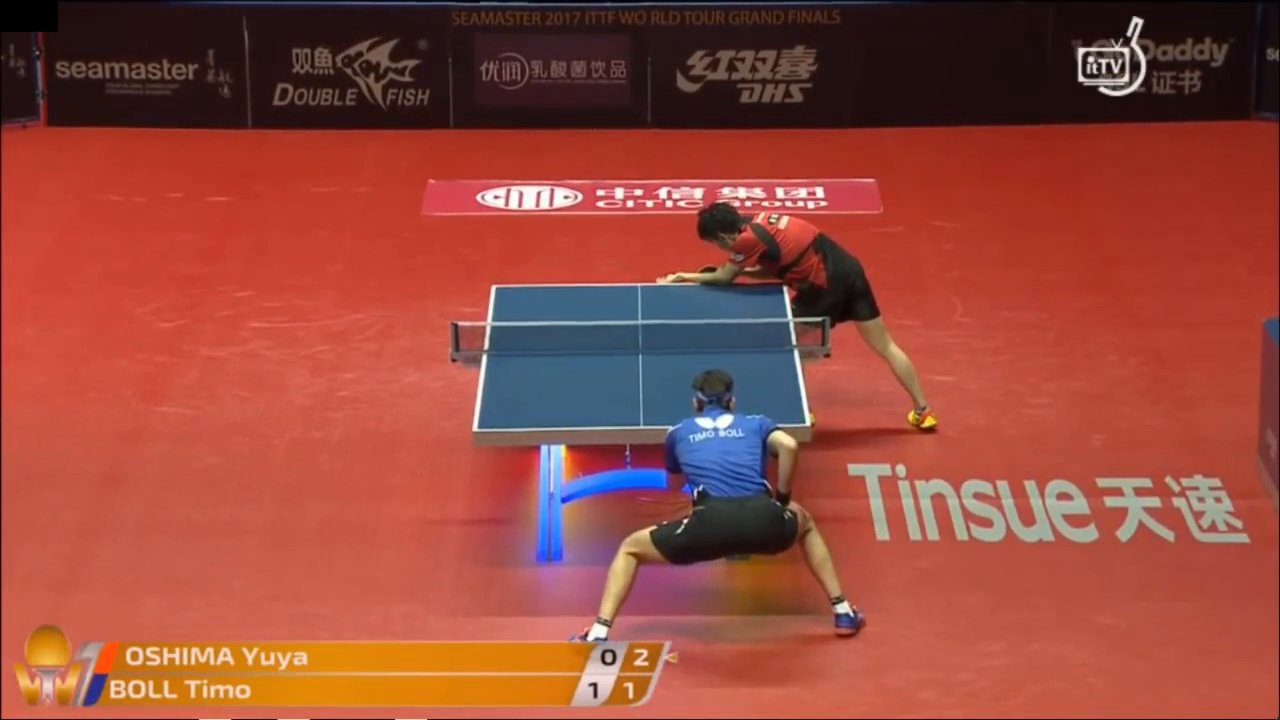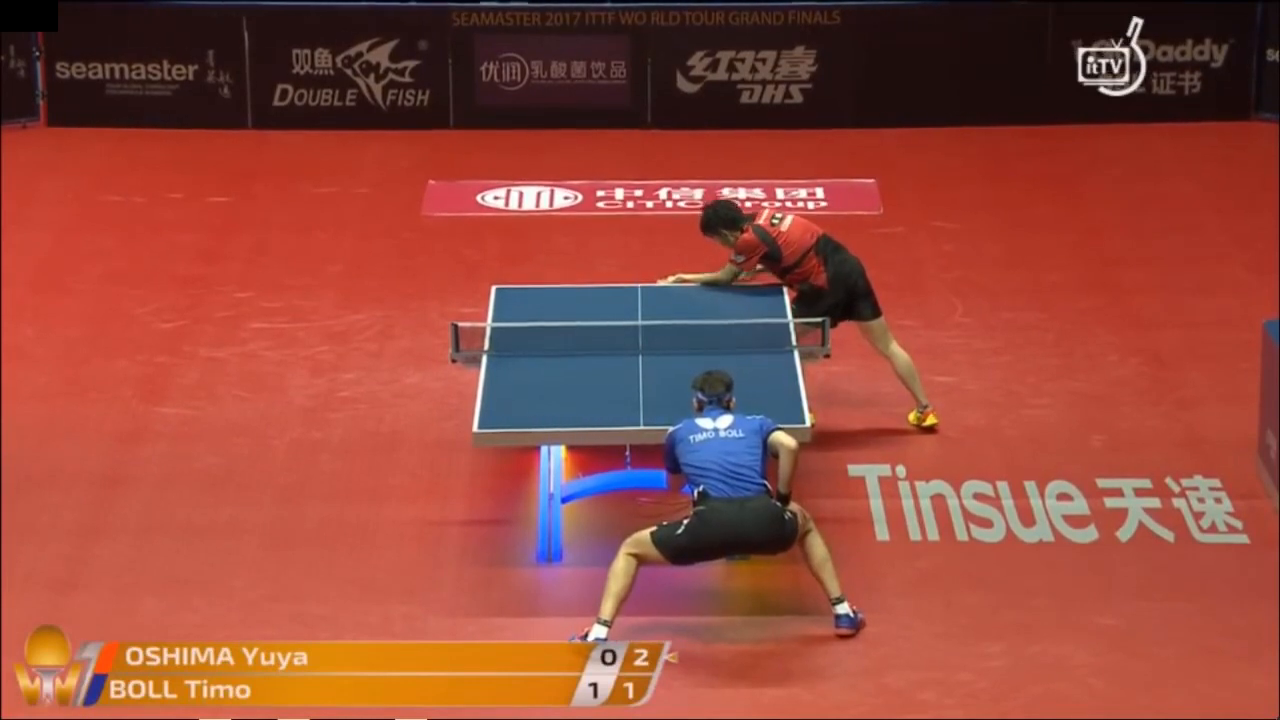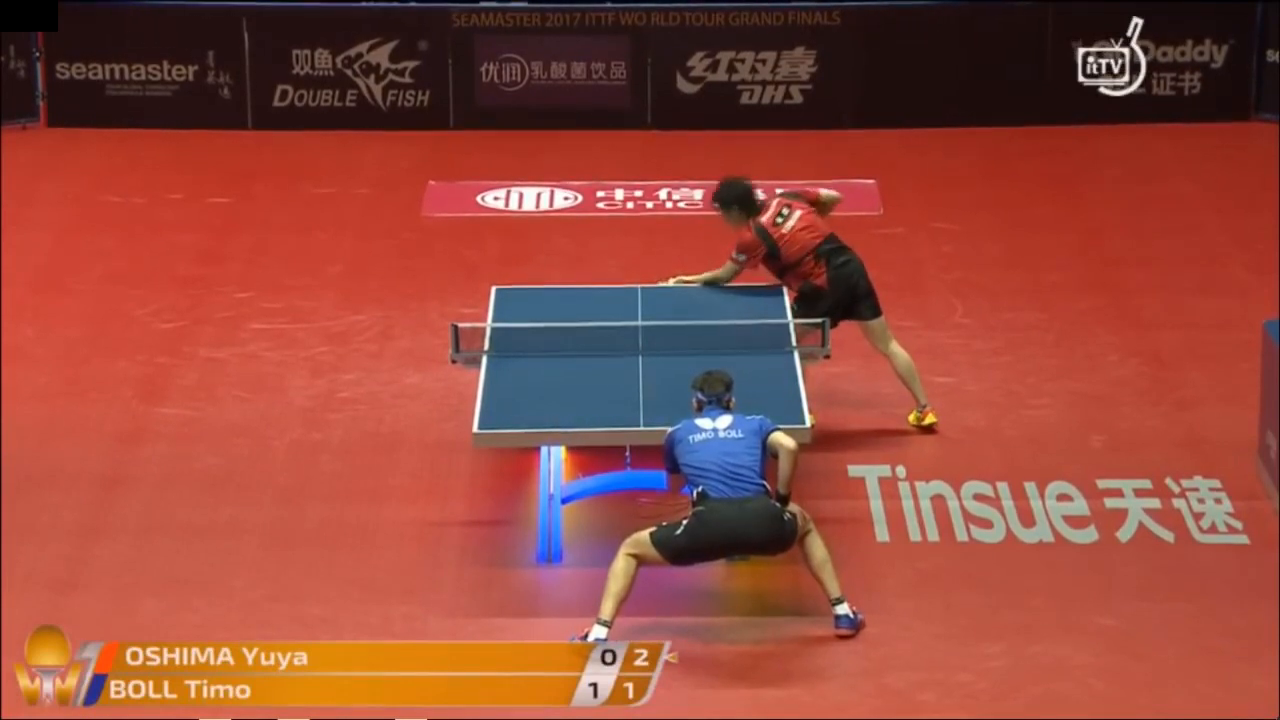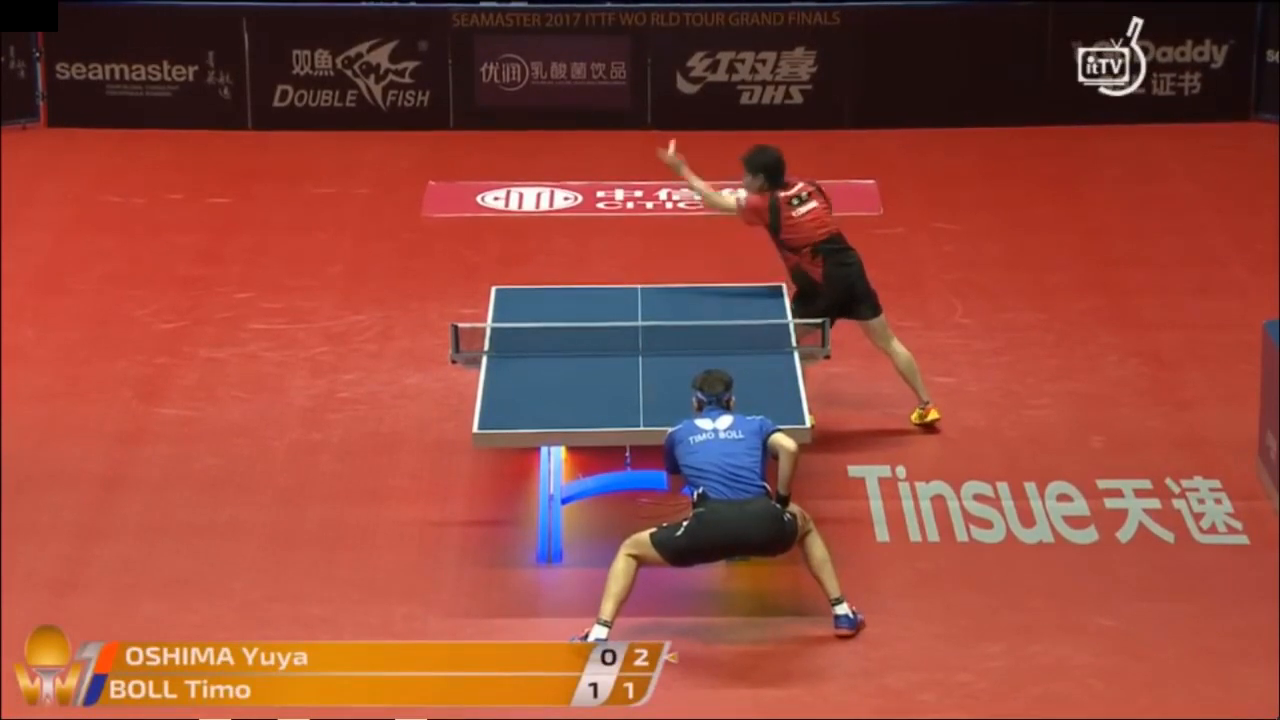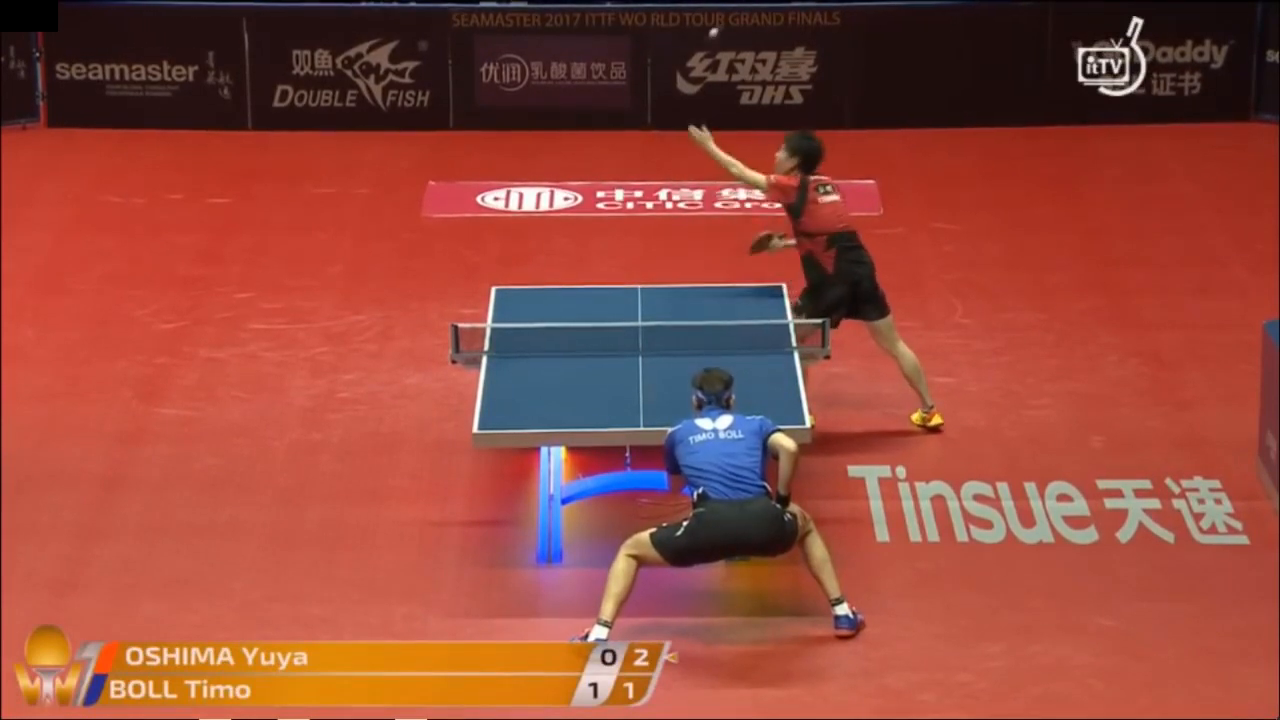
dt=0.3s
person 1, frame 1
left shoulder: (679, 432)
right shoulder: (755, 423)
right elbow: (788, 445)
right wrist: (782, 498)
left hip: (710, 524)
right hip: (762, 521)
left knee: (629, 549)
right knee: (804, 524)
left ankle: (598, 635)
right ankle: (843, 614)
person 1, frame 2
left shoulder: (678, 433)
right shoulder: (756, 424)
right elbow: (789, 446)
right wrist: (783, 499)
left hip: (710, 524)
right hip: (763, 521)
left knee: (630, 550)
right knee: (804, 524)
left ankle: (598, 635)
right ankle: (843, 614)
person 1, frame 3
left shoulder: (678, 433)
right shoulder: (755, 423)
right elbow: (788, 446)
right wrist: (782, 499)
left hip: (710, 525)
right hip: (762, 522)
left knee: (629, 549)
right knee: (804, 524)
left ankle: (598, 635)
right ankle: (843, 614)
person 1, frame 4
left shoulder: (678, 434)
right shoulder: (756, 424)
right elbow: (789, 448)
right wrist: (782, 500)
left hip: (709, 526)
right hip: (763, 523)
left knee: (630, 550)
right knee: (804, 525)
left ankle: (599, 636)
right ankle: (842, 615)
person 1, frame 5
left shoulder: (678, 434)
right shoulder: (756, 424)
right elbow: (789, 449)
right wrist: (782, 501)
left hip: (710, 527)
right hip: (762, 524)
left knee: (630, 551)
right knee: (804, 525)
left ankle: (599, 635)
right ankle: (843, 614)
person 2, frame 1
left shoulder: (748, 239)
right shoulder: (761, 220)
left elbow: (724, 278)
left wrist: (681, 277)
right wrist: (743, 270)
left hip: (825, 285)
right hip: (849, 268)
right knee: (885, 346)
right ankle: (922, 410)
person 2, frame 2
left shoulder: (750, 240)
right shoulder: (767, 216)
left elbow: (724, 278)
left wrist: (682, 278)
right wrist: (756, 269)
left hip: (827, 286)
right hip: (851, 268)
right knee: (887, 346)
right ankle: (924, 409)
person 2, frame 3
left shoulder: (753, 236)
right shoulder: (788, 198)
left elbow: (725, 276)
right elbow: (834, 198)
left wrist: (683, 280)
left hip: (824, 287)
right hip: (852, 268)
right knee: (887, 344)
right ankle: (923, 409)
person 2, frame 4
left shoulder: (765, 205)
right shoulder: (810, 189)
left elbow: (717, 202)
left wrist: (682, 170)
left hip: (821, 283)
right hip: (851, 268)
right knee: (887, 342)
right ankle: (925, 406)
person 2, frame 5
left shoulder: (794, 186)
right shoulder: (829, 186)
left elbow: (745, 175)
left wrist: (710, 146)
right wrist: (789, 242)
left hip: (830, 278)
right hip: (861, 268)
left knee: (795, 343)
right knee: (893, 344)
right ankle: (929, 410)
